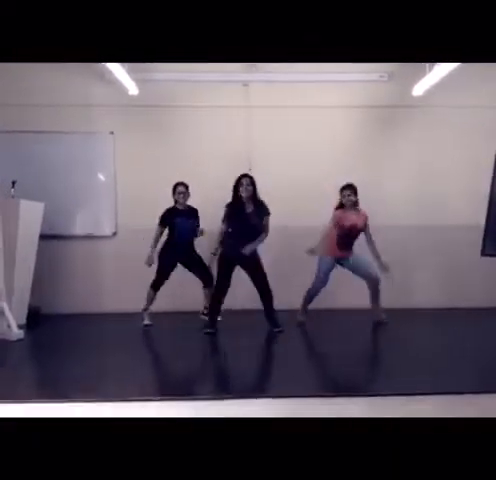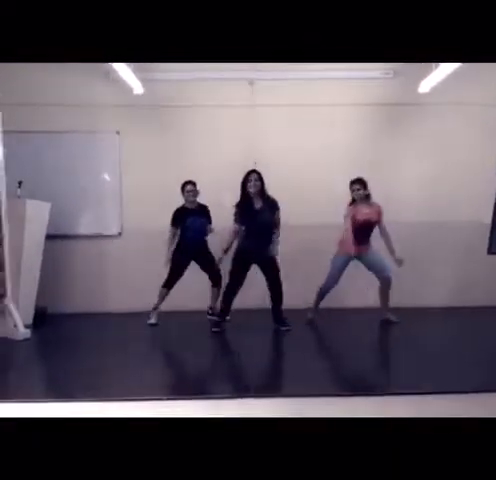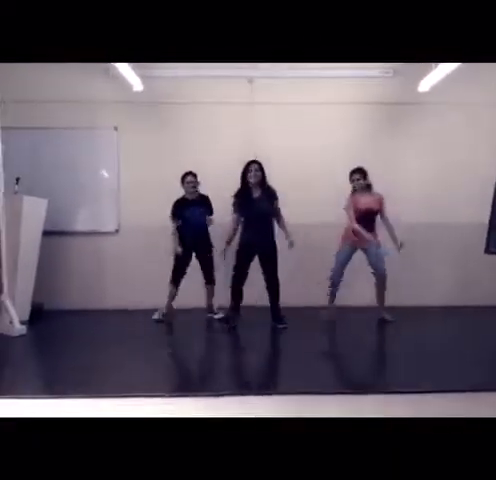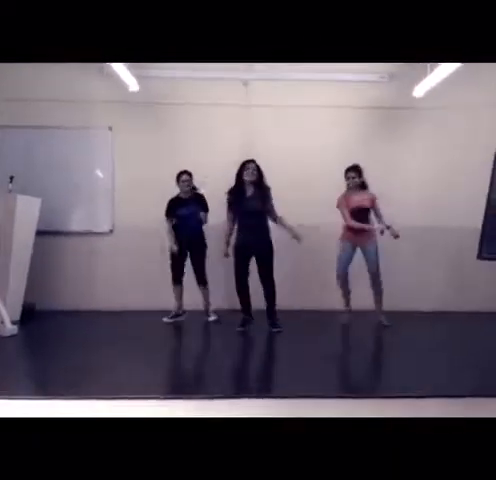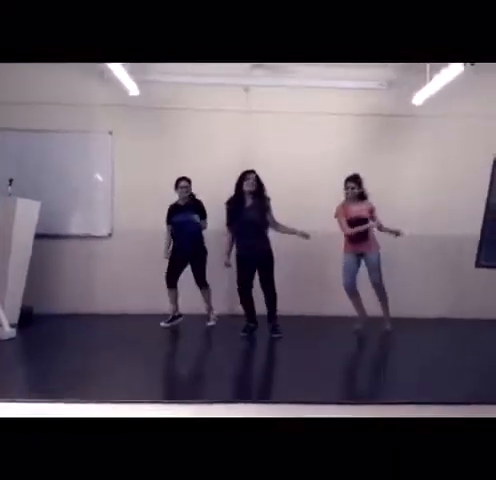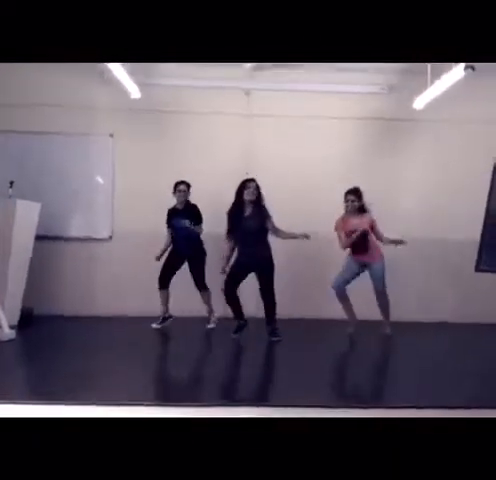
dt=0.1s
person 1, frame 1
left shoulder: (261, 208)
right shoulder: (231, 208)
left elbow: (264, 233)
right elbow: (223, 231)
left wrist: (253, 245)
right wrist: (215, 253)
left hip: (250, 254)
right hip: (229, 253)
left knee: (264, 286)
right knee: (221, 287)
left ankle: (272, 319)
right ankle: (212, 320)
person 1, frame 2
left shoulder: (271, 204)
right shoulder: (242, 206)
left elbow: (276, 227)
right elbow: (236, 231)
left wrist: (275, 244)
right wrist: (224, 252)
left hip: (264, 251)
right hip: (244, 251)
left knee: (275, 284)
right knee: (233, 285)
left ankle: (279, 319)
right ankle: (220, 319)
person 1, frame 3
left shoulder: (270, 194)
right shoulder: (241, 196)
left elbow: (278, 217)
right elbow: (236, 222)
left wrist: (287, 235)
right wrist: (227, 243)
left hip: (266, 242)
right hip: (246, 242)
left knee: (271, 278)
right knee: (238, 276)
left ankle: (276, 314)
right ankle: (233, 313)
person 1, frame 4
left shoulder: (263, 192)
right shoulder: (235, 195)
left elbow: (273, 216)
right elbow: (230, 221)
left wrist: (290, 229)
right wrist: (227, 243)
left hip: (263, 242)
right hip: (243, 242)
left knee: (267, 279)
right knee: (240, 278)
left ankle: (272, 317)
right ankle: (246, 315)
person 1, frame 5
left shoulder: (262, 203)
right shoulder: (233, 204)
left elbow: (274, 225)
right elbow: (231, 231)
left wrist: (297, 232)
right wrist: (228, 254)
left hip: (262, 252)
right hip: (243, 252)
left knee: (268, 287)
right knee: (244, 287)
left ankle: (273, 324)
right ankle: (251, 322)
person 1, frame 6
left shoulder: (260, 211)
right shoulder: (234, 213)
left elbow: (275, 231)
right elbow: (232, 239)
left wrist: (297, 235)
right wrist: (226, 261)
left hip: (263, 259)
right hip: (243, 259)
left knee: (267, 293)
right knee: (229, 288)
left ankle: (272, 327)
right ankle: (240, 321)
person 2, frame 1
left shoulder: (363, 216)
right shoulder: (339, 214)
left elbow: (369, 239)
right elbow: (328, 230)
left wrist: (380, 261)
right wrist: (318, 246)
left hip: (348, 254)
right hip: (330, 253)
left knee: (374, 278)
right knee: (318, 285)
left ankle: (377, 311)
right ankle: (302, 311)
person 2, frame 2
left shoulder: (377, 208)
right shoulder: (351, 209)
left elbow: (384, 232)
right elbow: (347, 229)
left wrist: (394, 254)
right wrist: (349, 246)
left hip: (365, 249)
right hip: (347, 248)
left knee: (386, 277)
right knee: (330, 282)
left ankle: (386, 311)
right ankle: (314, 308)
person 2, frame 3
left shoulder: (378, 198)
right shoulder: (351, 200)
left elbow: (385, 220)
right elbow: (353, 223)
left wrist: (395, 240)
right wrist: (366, 235)
left hip: (371, 240)
right hip: (350, 240)
left knee: (381, 274)
right knee: (336, 274)
left ankle: (381, 310)
right ankle: (331, 304)
person 2, frame 4
left shoulder: (370, 196)
right shoulder: (343, 199)
left elbow: (379, 217)
right elbow: (349, 222)
left wrist: (390, 228)
right wrist: (371, 228)
left hip: (368, 239)
right hip: (348, 239)
left knee: (374, 274)
right knee: (341, 273)
left ankle: (380, 313)
right ankle: (347, 307)
person 2, frame 5
left shoulder: (368, 206)
right shoulder: (341, 209)
left elbow: (378, 225)
right elbow: (347, 232)
left wrist: (391, 230)
right wrist: (368, 225)
left hip: (370, 248)
right hip: (351, 250)
left knee: (377, 282)
right knee: (348, 284)
left ankle: (387, 319)
right ankle: (361, 315)
person 2, frame 6
left shoulder: (368, 218)
right shoulder: (341, 222)
left elbow: (379, 237)
right elbow: (344, 245)
left wrist: (393, 241)
right wrist: (357, 234)
left hip: (374, 258)
right hip: (355, 260)
left knee: (380, 292)
right knee: (337, 285)
left ankle: (387, 324)
right ankle: (352, 319)
person 3, frame 1
left shoulder: (194, 212)
right shoulder: (169, 213)
right elbow: (158, 233)
left wrist: (199, 232)
right wrist: (151, 253)
left hip: (188, 252)
right hip: (170, 252)
left knee: (208, 277)
right knee: (159, 281)
left ankle: (206, 310)
right ankle: (145, 312)
person 3, frame 2
left shoulder: (204, 209)
right shoulder: (180, 212)
right elbow: (173, 234)
left wrist: (209, 230)
right wrist: (169, 253)
left hip: (201, 250)
right hip: (183, 251)
left knee: (217, 277)
right knee: (171, 280)
left ankle: (212, 310)
right ankle: (154, 311)
person 3, frame 3
left shoulder: (205, 200)
right shoulder: (179, 203)
left elbow: (208, 221)
right elbow: (174, 226)
left wrist: (209, 221)
right wrist: (177, 245)
left hip: (203, 242)
right hip: (184, 243)
left knee: (209, 274)
right knee: (177, 274)
left ankle: (210, 307)
right ankle: (168, 308)
person 3, frame 4
left shoulder: (199, 198)
right shoulder: (174, 202)
left elbow: (204, 221)
right elbow: (169, 225)
left wrist: (203, 218)
right wrist: (172, 243)
left hip: (197, 241)
right hip: (180, 242)
left knee: (200, 275)
right knee: (176, 274)
left ankle: (208, 309)
right ankle: (178, 310)
person 3, frame 5
left shoulder: (197, 204)
right shoulder: (172, 208)
left elbow: (204, 226)
right elbow: (169, 231)
left wrist: (198, 222)
right wrist: (167, 249)
left hip: (196, 248)
right hip: (179, 248)
left knee: (200, 279)
right knee: (170, 278)
left ankle: (210, 312)
right ankle: (175, 314)
person 3, frame 6
left shoulder: (193, 209)
right shoulder: (171, 212)
left elbow: (200, 231)
right elbow: (170, 234)
left wrist: (190, 227)
right wrist: (162, 251)
left hip: (195, 251)
right hip: (177, 250)
left knee: (199, 282)
right knee: (163, 279)
left ankle: (211, 314)
right ankle: (165, 315)
